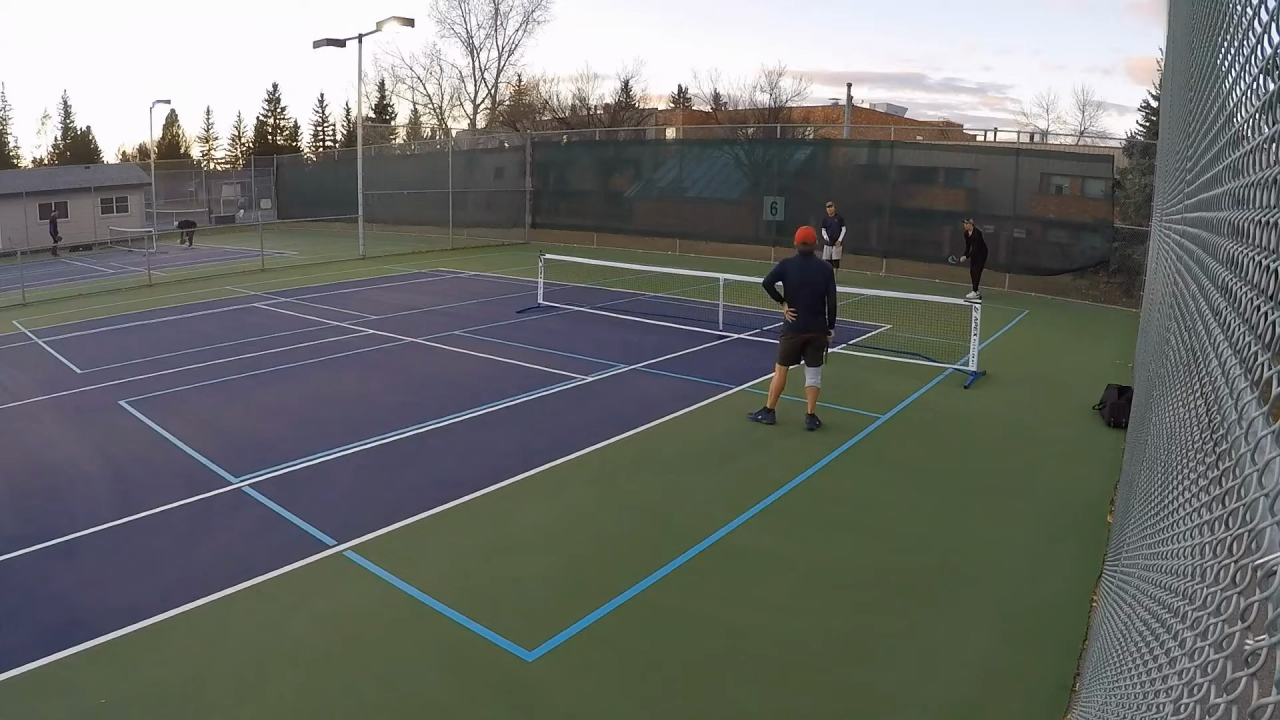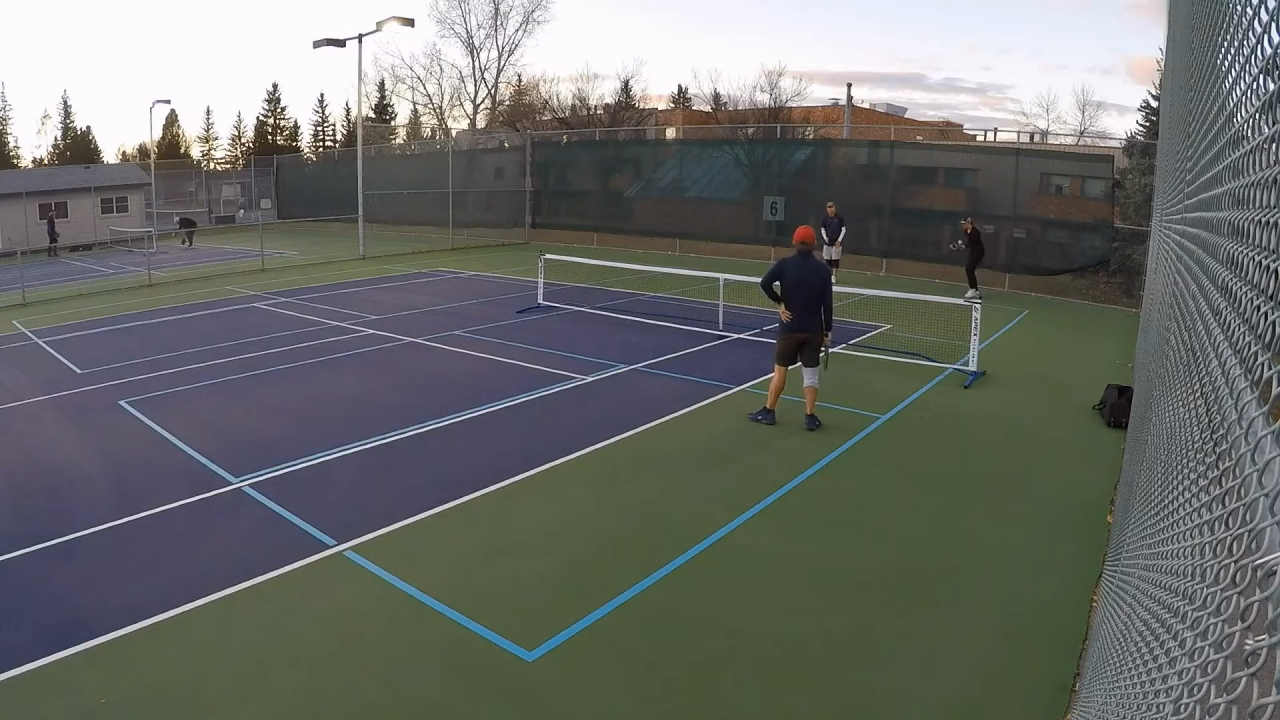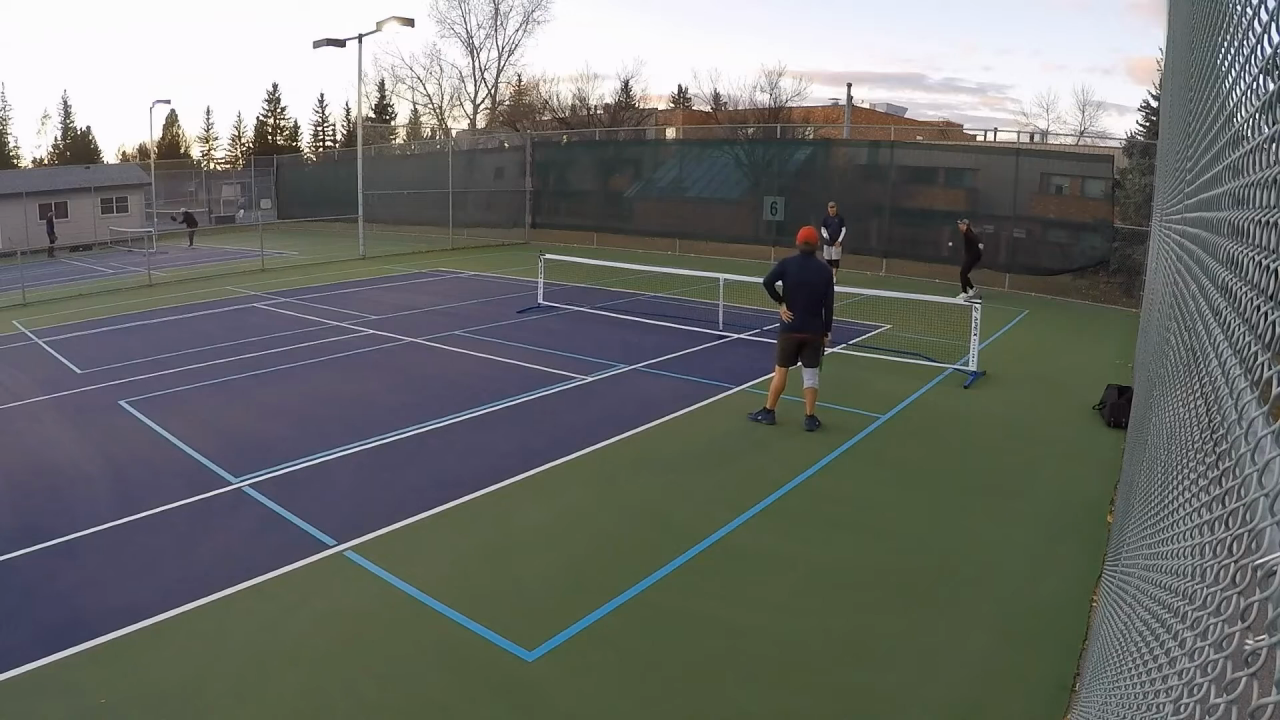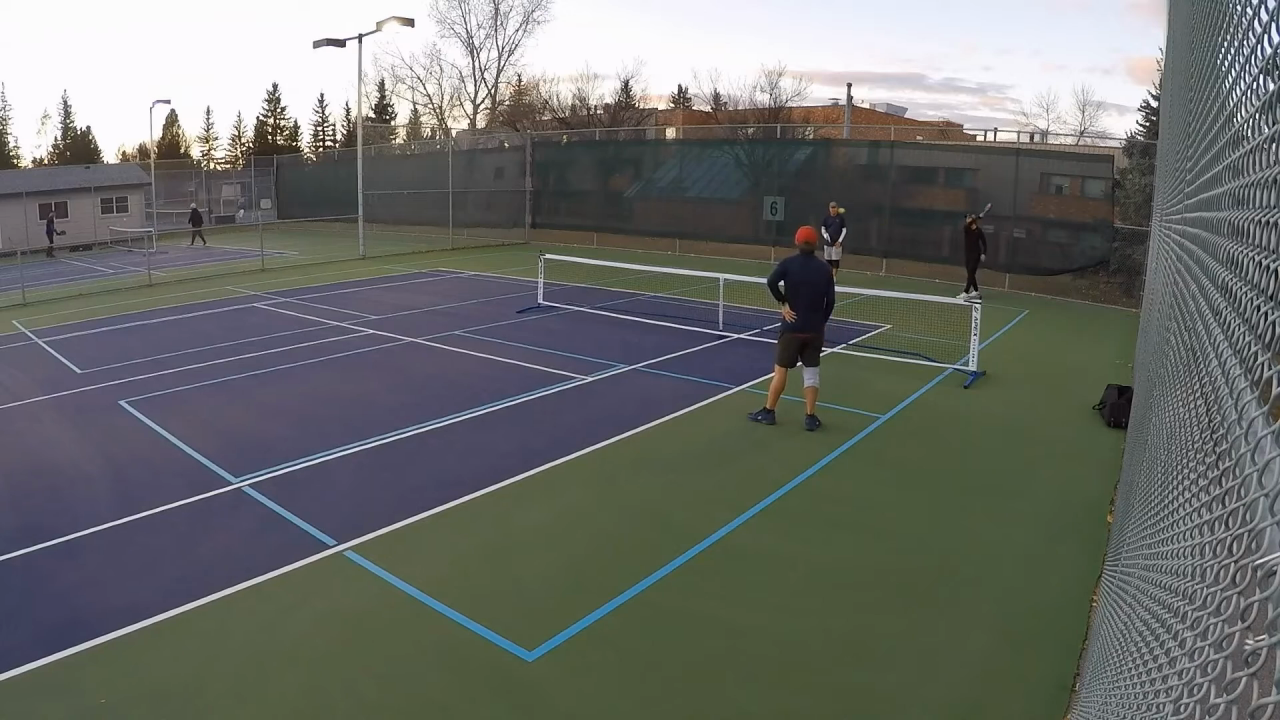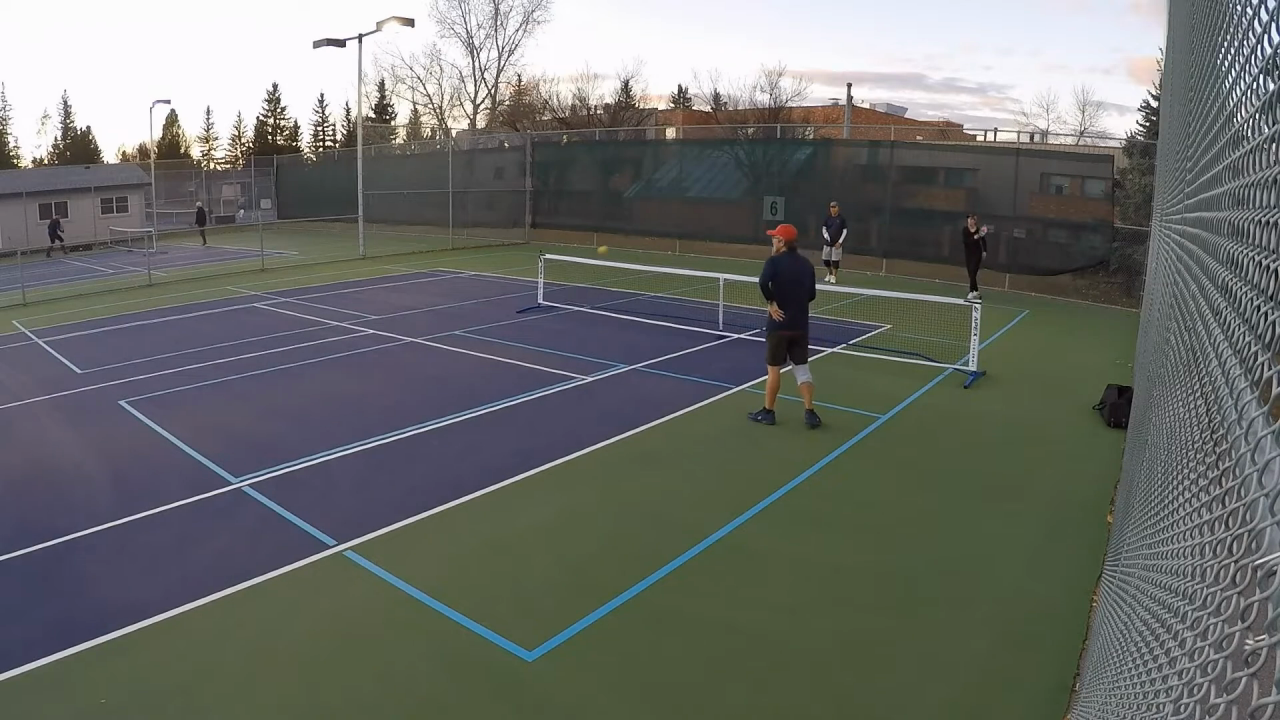
dt=0.4s
person 1, frame 1
left shoulder: (787, 265)
right shoulder: (825, 269)
left elbow: (767, 282)
right elbow: (832, 301)
left wrist: (782, 302)
right wrist: (831, 327)
left hip: (792, 328)
right hip: (817, 330)
left knee: (781, 370)
right knee: (813, 373)
left ankle: (768, 411)
right ankle: (810, 416)
person 1, frame 2
left shoulder: (784, 264)
right shoulder: (822, 269)
left elbow: (765, 283)
right elbow: (827, 303)
left wrist: (779, 302)
right wrist: (828, 330)
left hip: (789, 328)
right hip: (813, 330)
left knee: (780, 371)
right knee: (811, 373)
left ankle: (768, 412)
right ankle: (810, 417)
person 1, frame 3
left shoulder: (787, 264)
right shoulder: (824, 270)
left elbow: (768, 282)
right elbow: (829, 305)
left wrist: (781, 302)
right wrist: (827, 331)
left hip: (790, 328)
right hip: (814, 331)
left knee: (781, 371)
right knee: (811, 374)
left ankle: (768, 412)
right ankle: (810, 417)
person 1, frame 4
left shoulder: (788, 263)
right shoulder: (825, 268)
left elbow: (772, 282)
right elbow: (831, 301)
left wrist: (783, 303)
left hip: (792, 327)
right hip: (815, 329)
left knee: (781, 371)
right knee: (811, 373)
left ankle: (768, 412)
right ankle: (810, 417)
person 1, frame 5
left shoulder: (774, 261)
right shoulder: (807, 264)
left elbow: (763, 282)
right elbow: (811, 295)
left wrist: (771, 302)
left hip: (778, 325)
right hip: (800, 326)
left knee: (774, 369)
right knee: (802, 368)
left ankle: (768, 412)
right ankle: (810, 412)
